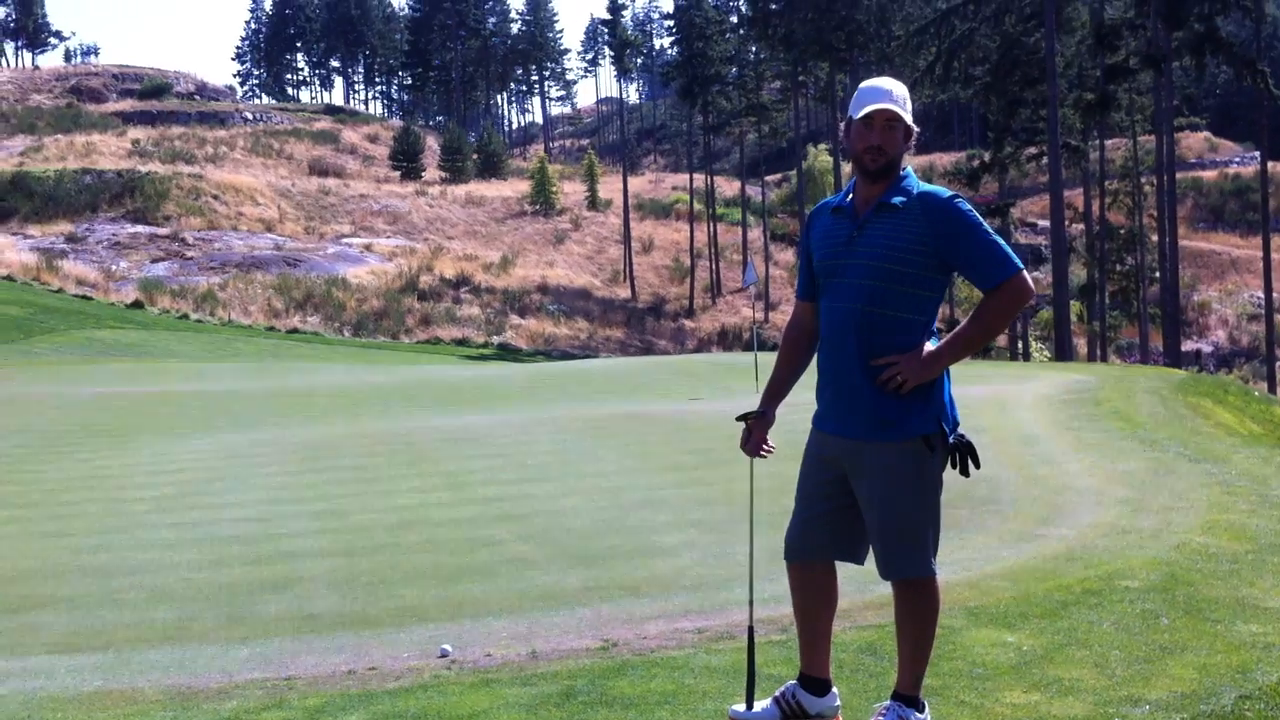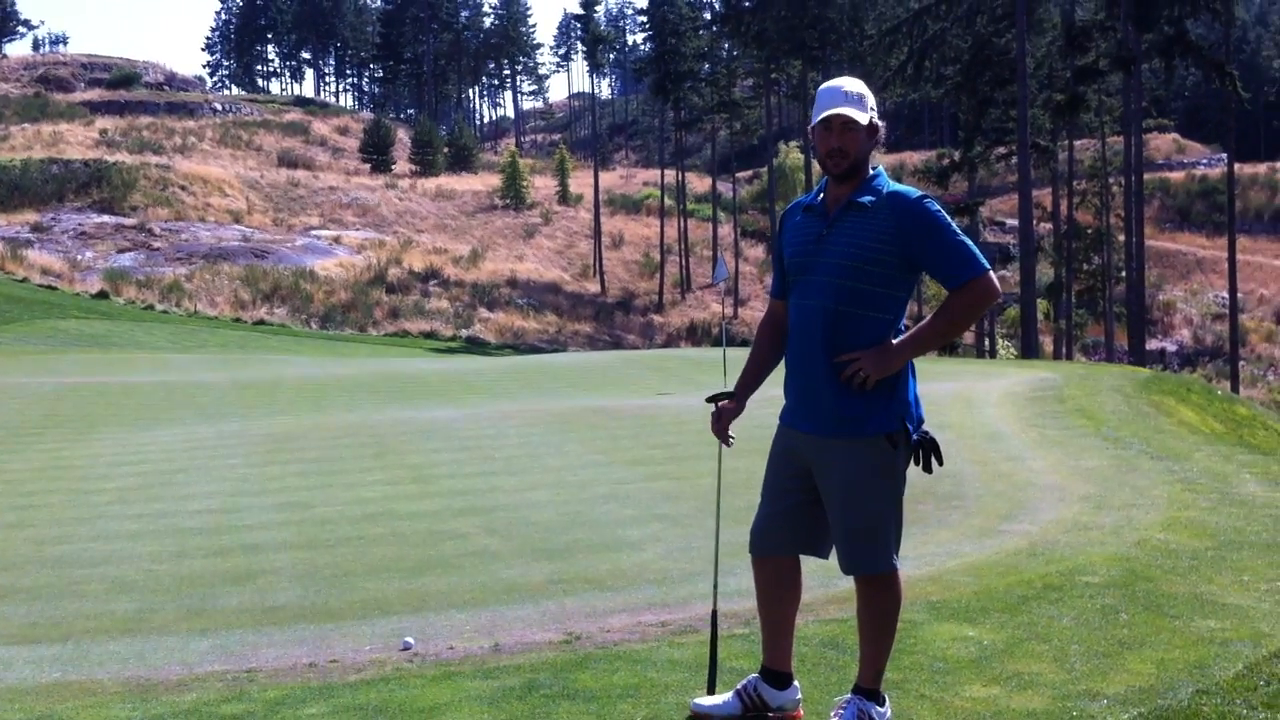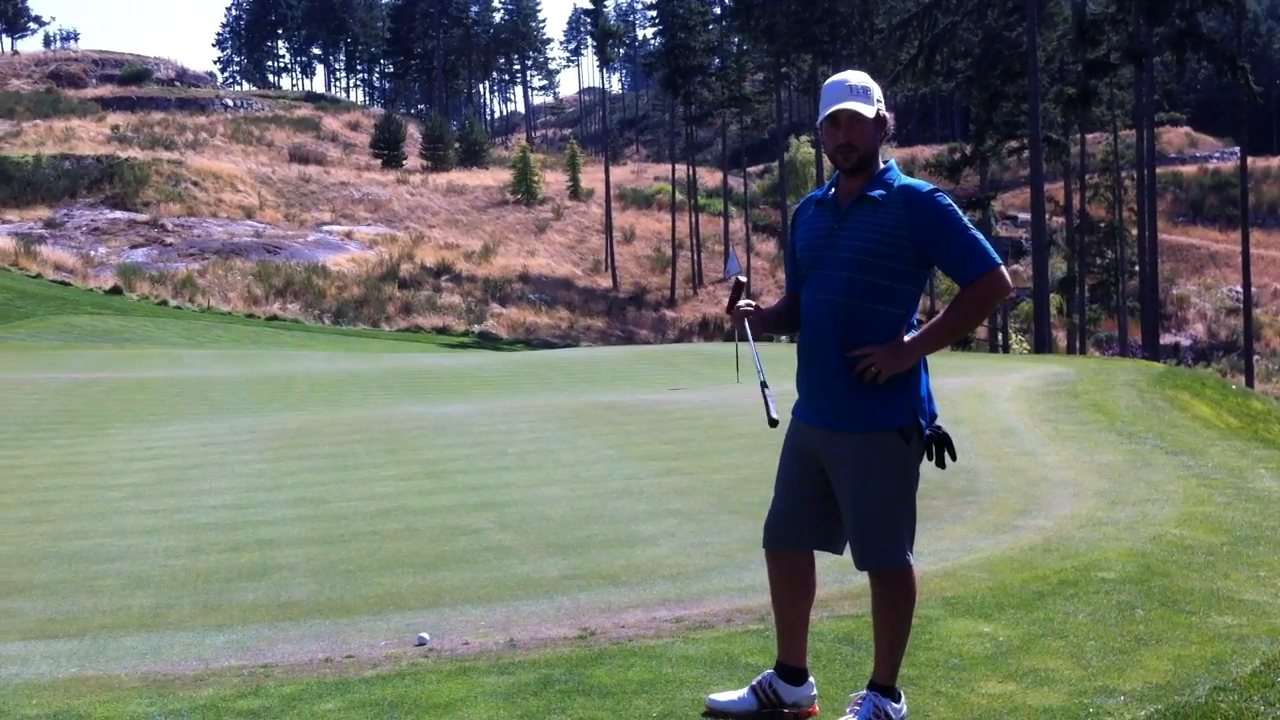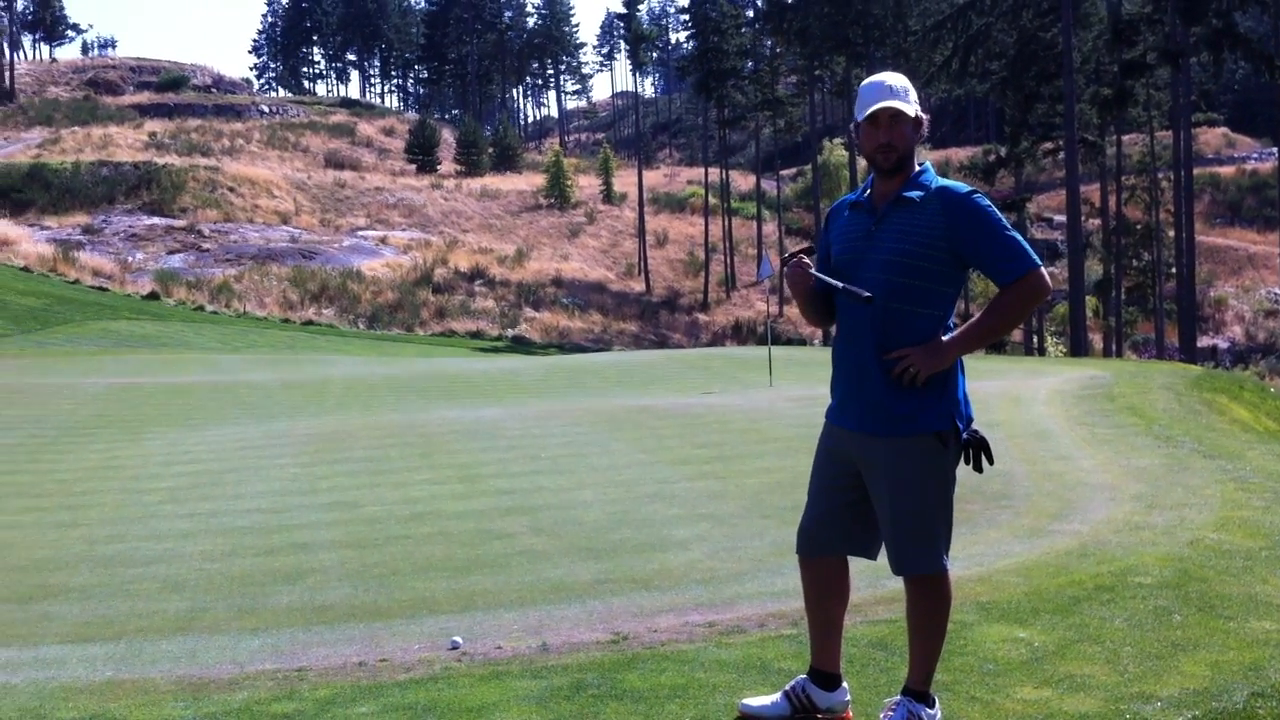
dt=0.5s
person 1, frame 1
left shoulder: (937, 211)
right shoulder: (822, 219)
left elbow: (1014, 288)
left wrist: (939, 357)
right wrist: (767, 407)
left hip: (904, 429)
right hip: (831, 427)
left knee: (909, 569)
right knee: (806, 554)
person 1, frame 2
left shoulder: (906, 210)
right shoulder: (795, 217)
left elbow: (981, 288)
left wrist: (900, 351)
right wrist: (740, 395)
left hip: (869, 425)
right hip: (798, 421)
left knee: (871, 563)
right knee: (771, 547)
person 1, frame 3
left shoulder: (917, 204)
right shoulder: (808, 211)
left elbow: (992, 283)
left wrist: (913, 347)
right wrist: (763, 317)
left hip: (882, 419)
right hip: (811, 415)
left knee: (886, 558)
right knee: (785, 542)
person 1, frame 4
left shoulder: (955, 206)
right shoulder: (841, 214)
left elbow: (1032, 284)
left wrist: (952, 346)
right wrist: (802, 289)
left hip: (918, 424)
right hip: (845, 419)
left knee: (921, 564)
right knee: (818, 548)
